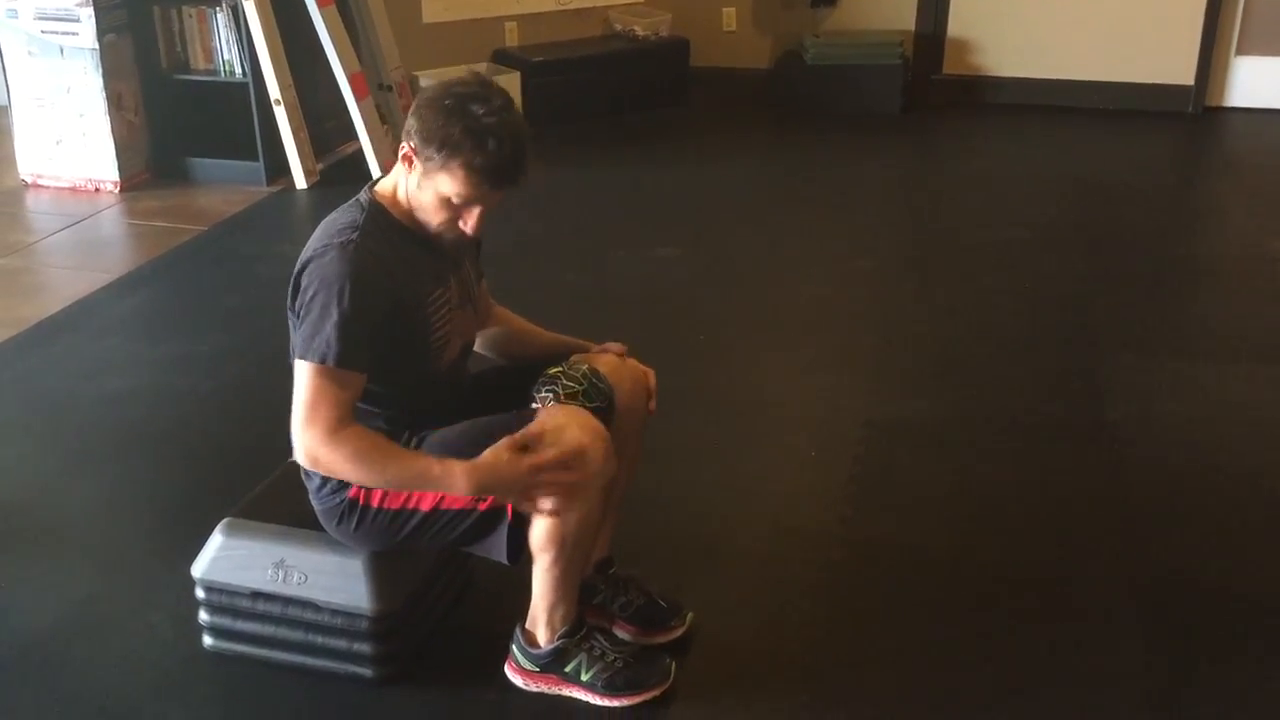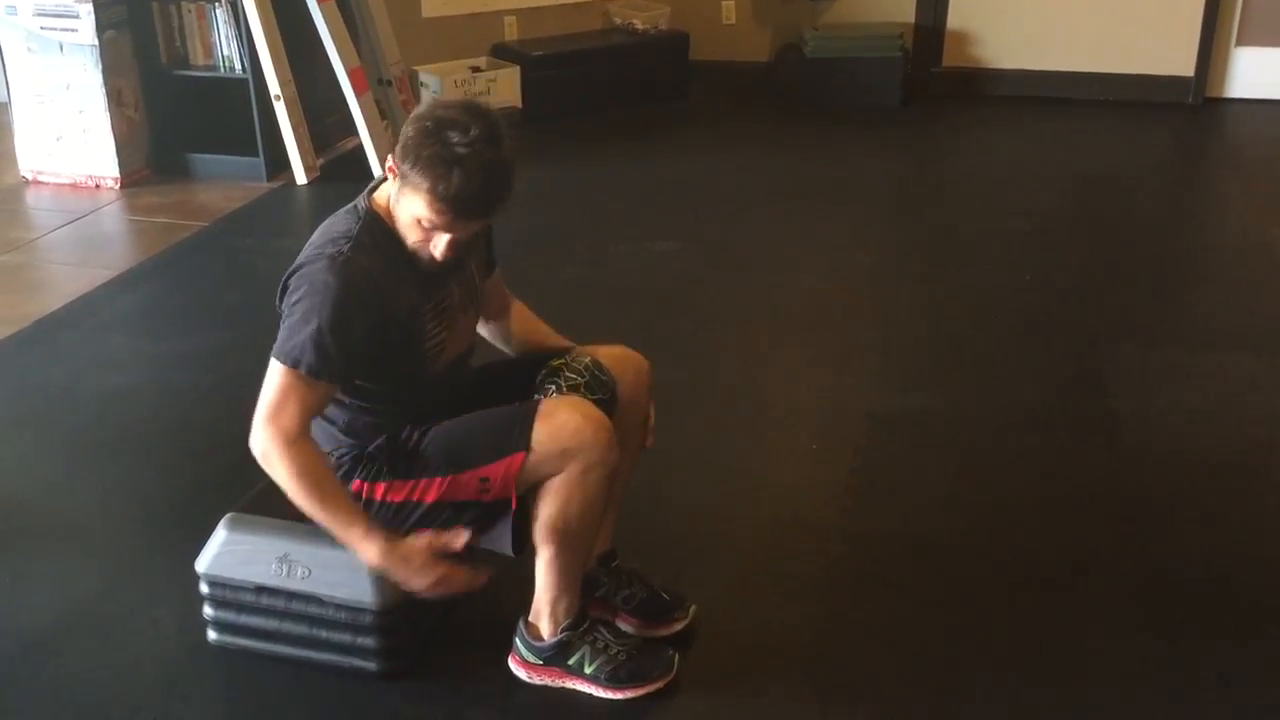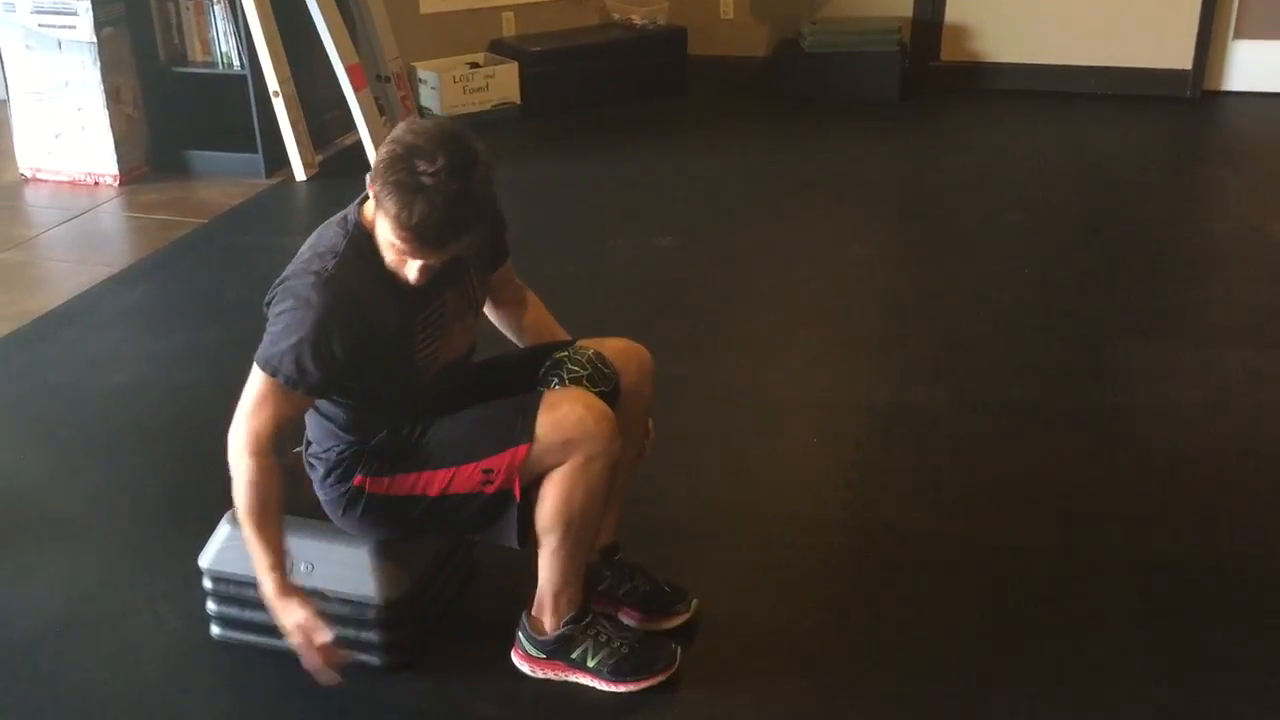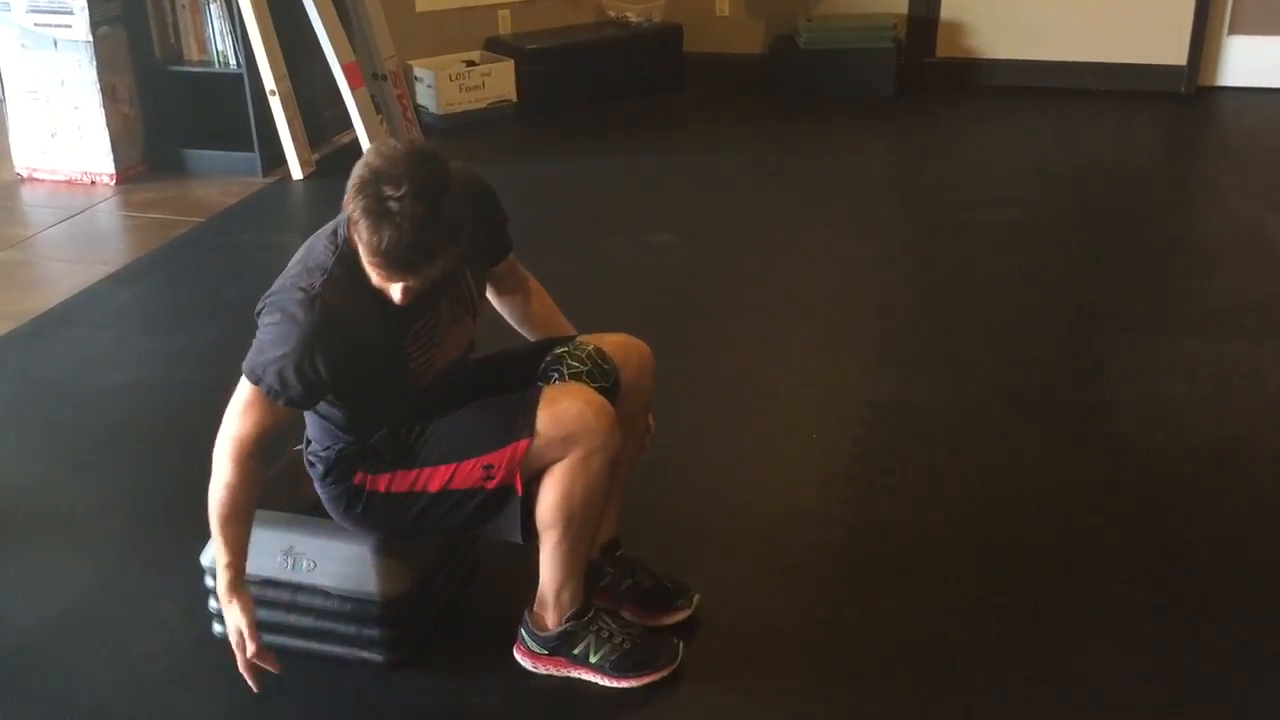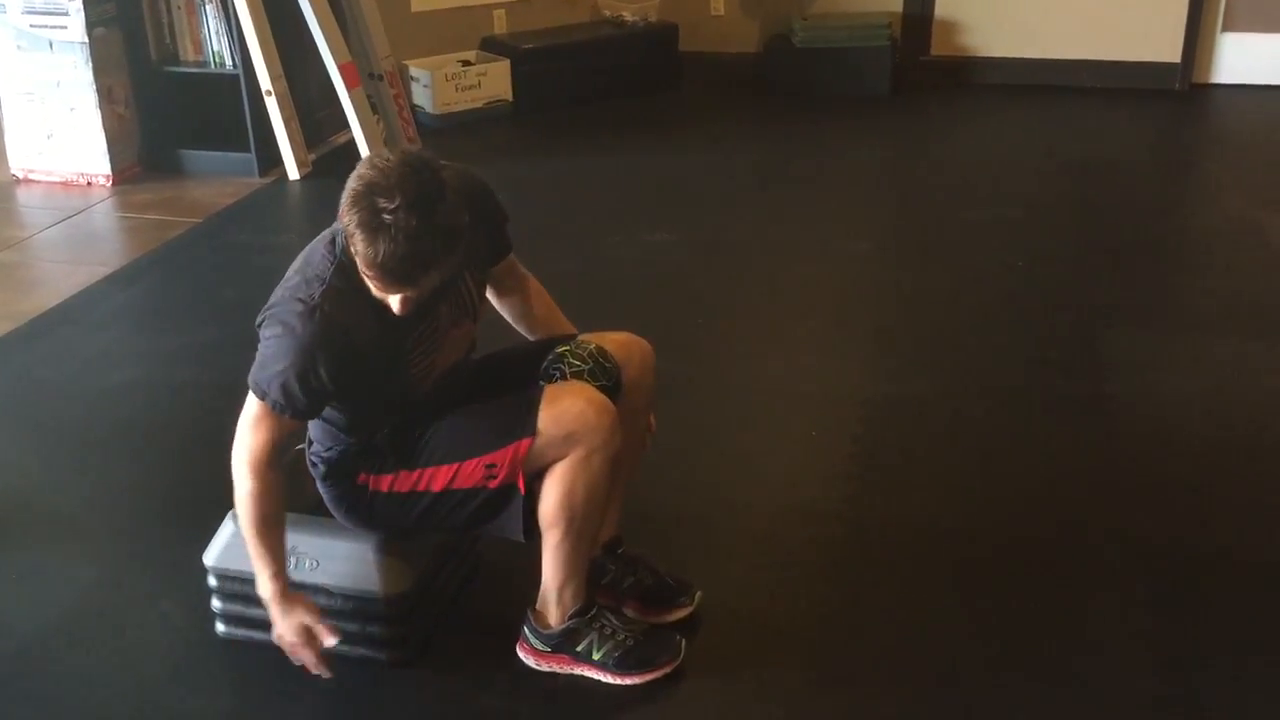
dt=0.2s
person 1, frame 1
left shoulder: (443, 218)
right shoulder: (349, 265)
left elbow: (481, 320)
right elbow: (317, 440)
left wrist: (585, 351)
right wrist: (471, 478)
left hip: (437, 412)
right hip: (366, 483)
left knee: (618, 384)
right knee: (580, 447)
left ankle: (589, 578)
right ankle: (547, 646)
person 1, frame 2
left shoulder: (452, 222)
right shoulder: (339, 277)
left elbow: (496, 309)
right elbow: (274, 437)
left wrist: (584, 362)
right wrist: (382, 550)
left hip: (439, 401)
right hip: (369, 467)
left knee: (624, 372)
right knee: (583, 436)
left ankle: (592, 570)
right ankle: (550, 637)
person 1, frame 3
left shoulder: (458, 220)
right shoulder: (325, 294)
left elbow: (509, 298)
right elbow: (250, 441)
left wrist: (586, 372)
right wrist: (279, 589)
left hip: (441, 397)
right hip: (370, 464)
left knee: (628, 364)
right knee: (585, 428)
left ankle: (594, 563)
right ankle: (553, 632)
person 1, frame 4
left shoulder: (464, 202)
right shoulder: (313, 309)
left elbow: (512, 285)
right elbow: (237, 444)
left wrist: (585, 370)
right wrist: (231, 588)
left hip: (444, 393)
right hip: (371, 462)
left knee: (627, 360)
right knee: (585, 423)
left ankle: (596, 560)
right ankle: (554, 629)
person 1, frame 5
left shoulder: (463, 201)
right shoulder: (312, 320)
left elbow: (511, 284)
right elbow: (255, 455)
left wrist: (588, 369)
right wrist: (277, 592)
left hip: (448, 390)
right hip: (374, 465)
left knee: (630, 359)
right knee: (586, 422)
left ankle: (599, 558)
right ankle: (558, 627)
